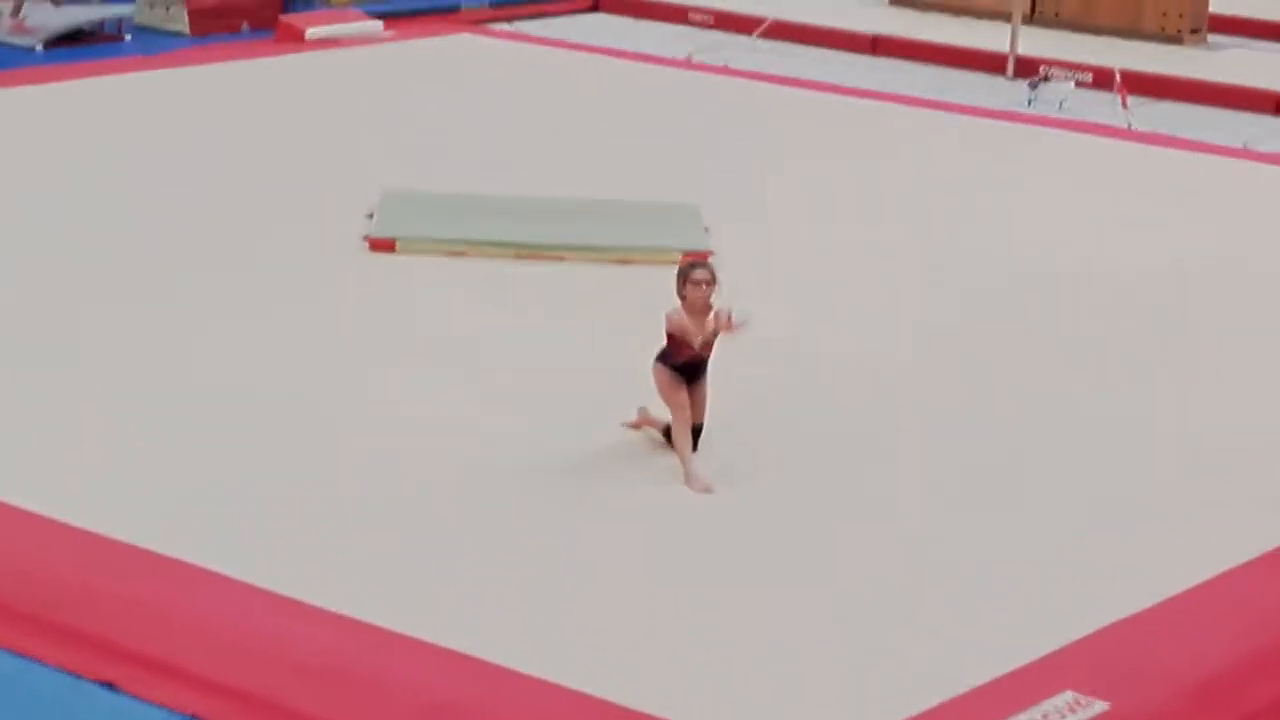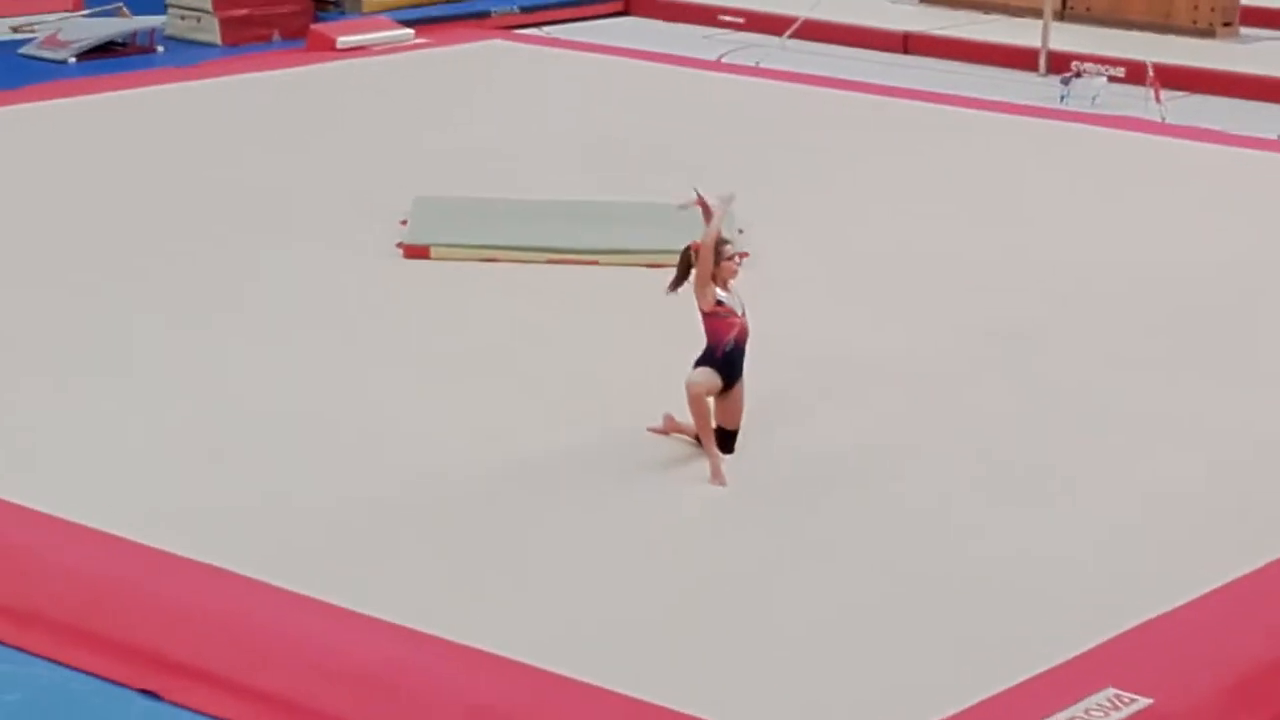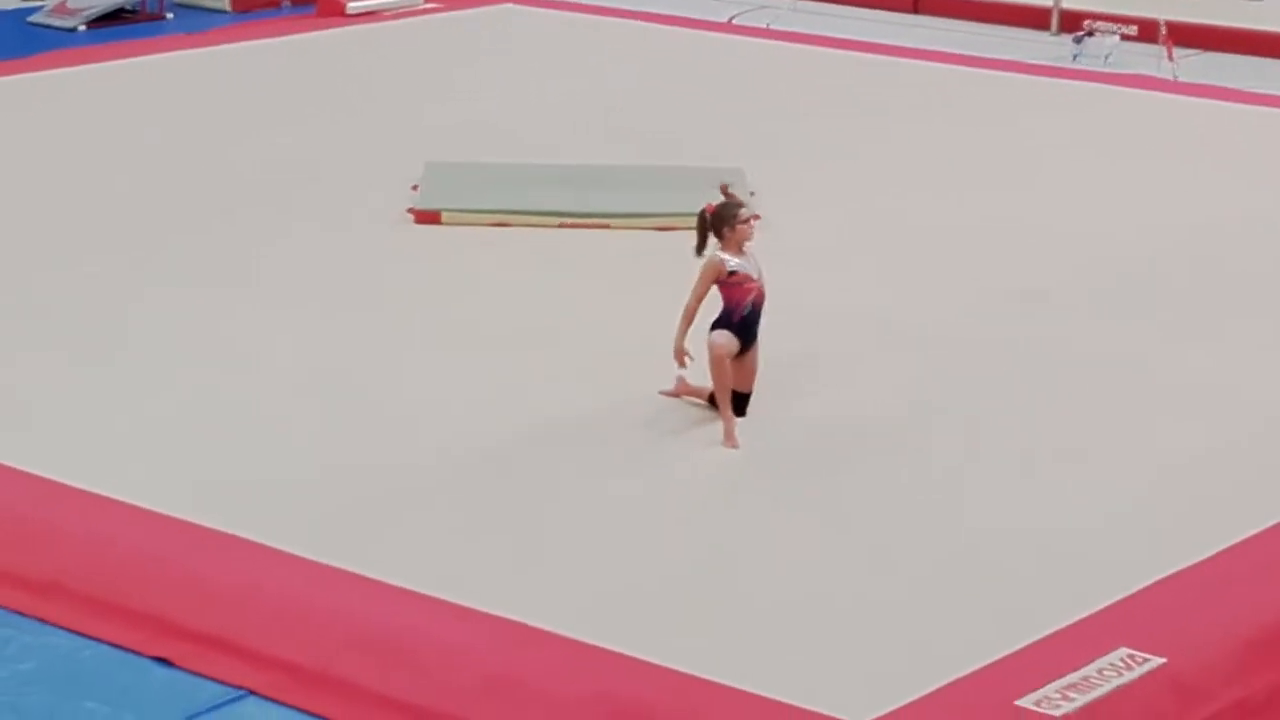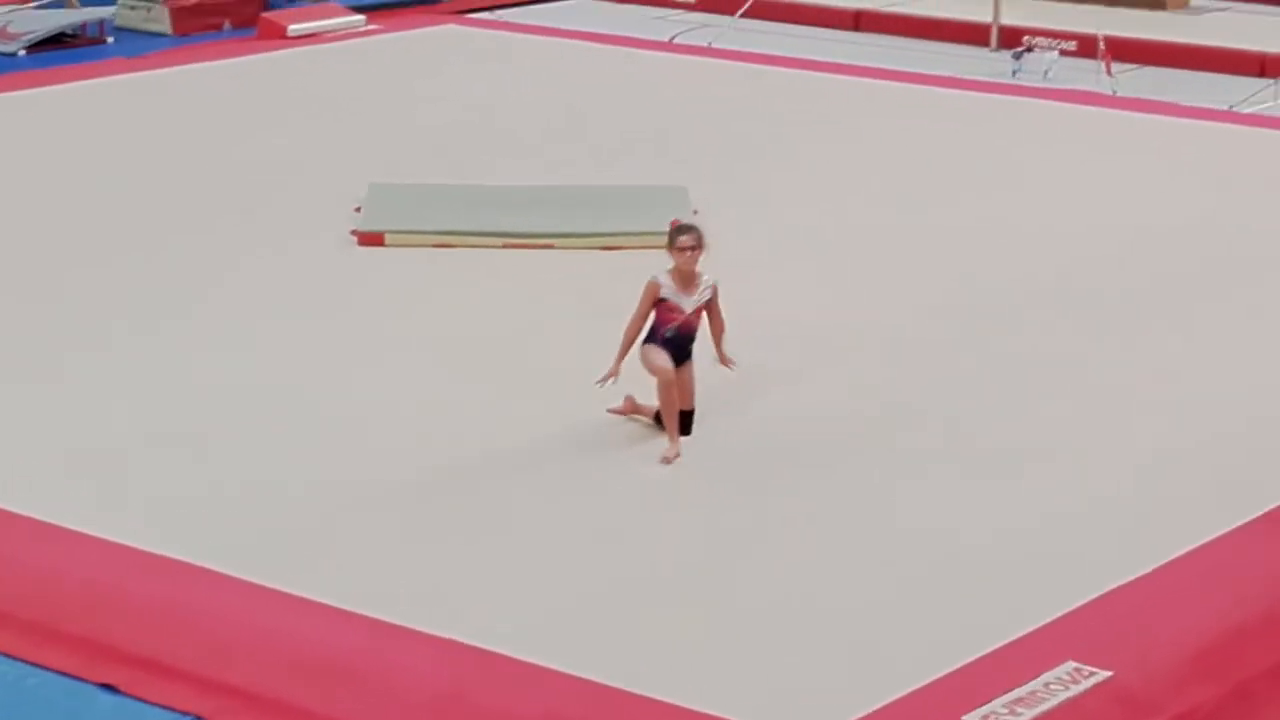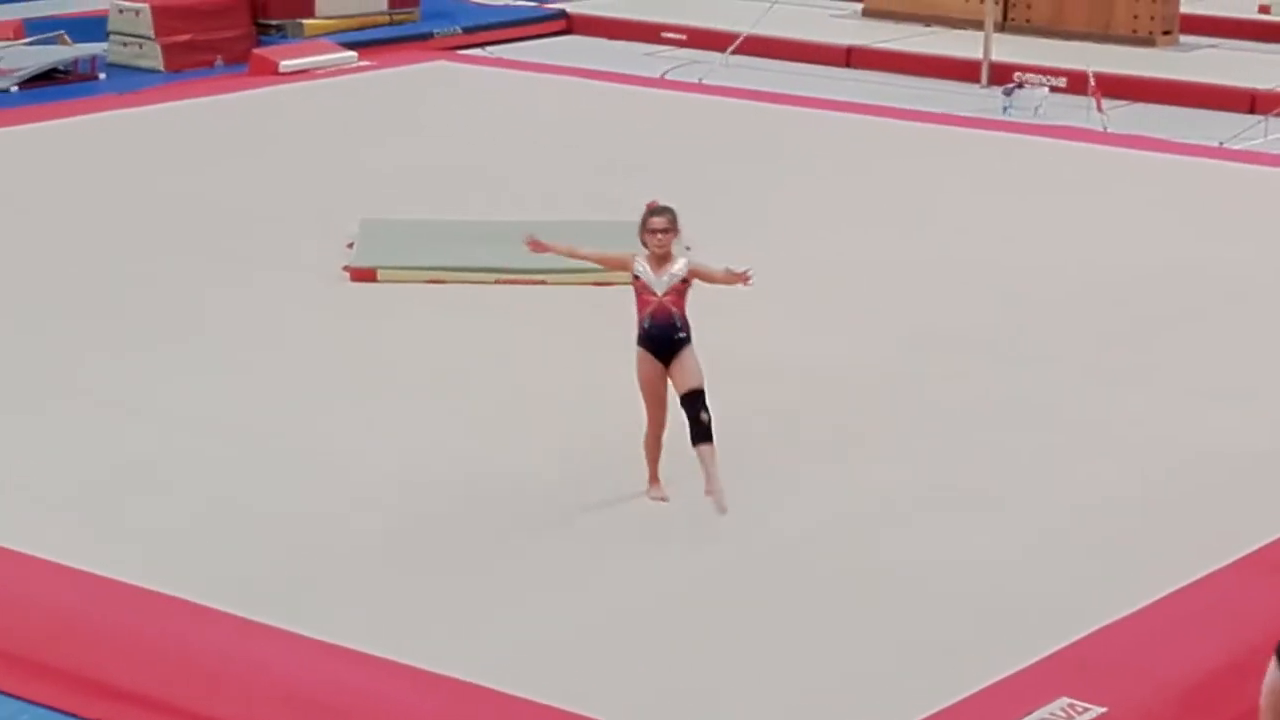
dt=1s
person 1, frame 1
left shoulder: (718, 314)
right shoulder: (675, 316)
left elbow: (721, 326)
right elbow: (688, 328)
left wrist: (726, 326)
right wrist: (702, 326)
left hip: (697, 369)
right hip: (669, 368)
left knee: (692, 439)
right knee: (682, 412)
left ankle: (647, 418)
right ankle: (691, 472)
person 1, frame 2
left shoulder: (728, 286)
right shoulder: (706, 291)
left elbow: (716, 239)
right elbow: (706, 244)
left wrist: (706, 207)
right wrist: (718, 209)
left hip: (734, 369)
right hip: (712, 366)
left knee: (727, 443)
right knee: (694, 386)
left ankle: (675, 425)
right ankle: (712, 456)
person 1, frame 3
left shoulder: (745, 250)
right shoulder: (717, 261)
left elbow: (738, 210)
right elbow: (694, 302)
left wrist: (728, 195)
right wrist: (680, 343)
left hip: (749, 332)
right hip: (727, 328)
left knee: (739, 405)
right knee: (719, 348)
left ankle: (687, 388)
right ankle: (728, 421)
person 1, frame 4
left shoulder: (709, 285)
right shoulder: (658, 282)
left elbow: (716, 320)
right elbow: (634, 323)
left wrist: (720, 351)
right wrist: (616, 364)
left hip: (683, 352)
right hip: (655, 348)
left knee: (683, 426)
right knee: (666, 373)
left ankle: (635, 406)
right ankle: (672, 442)
person 1, frame 5
left shoulder: (686, 265)
right shoulder: (634, 263)
left elbow: (718, 276)
right elbow: (590, 255)
left wrist: (736, 278)
right wrist: (551, 248)
left hip: (680, 345)
right hip: (649, 348)
left knee: (696, 406)
right knee: (656, 421)
left ankle: (713, 481)
right ankle: (654, 481)
